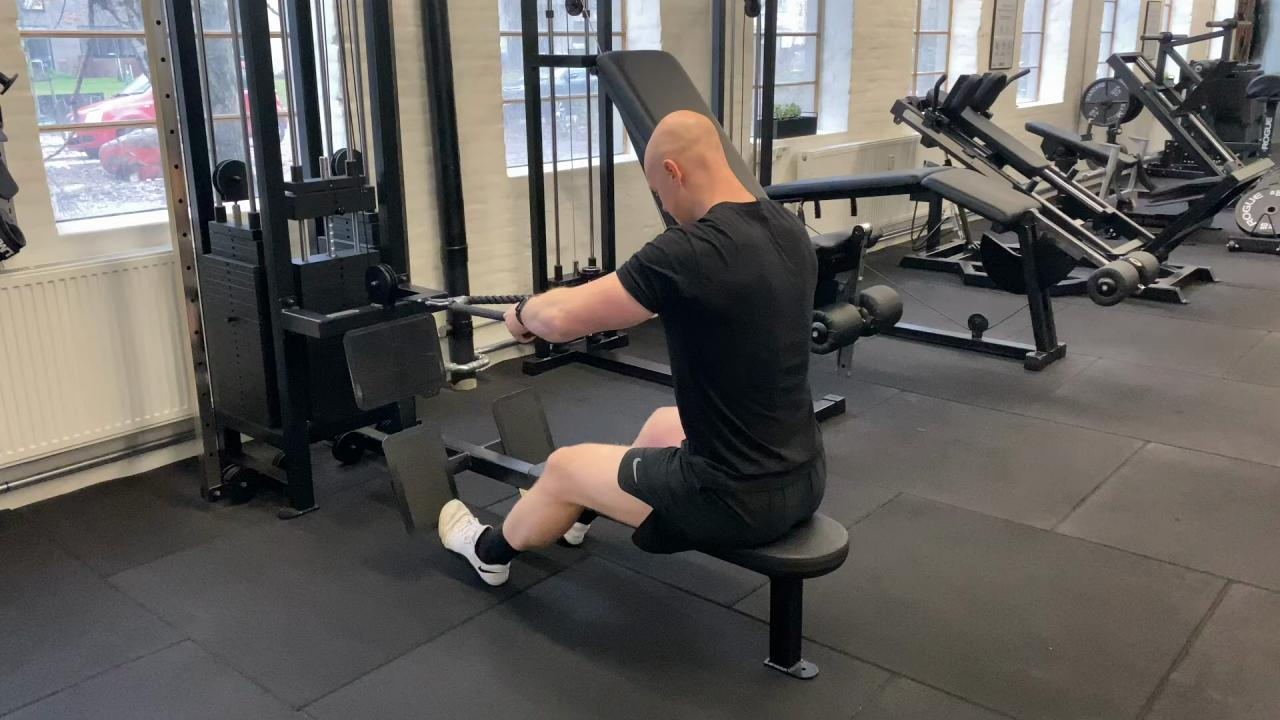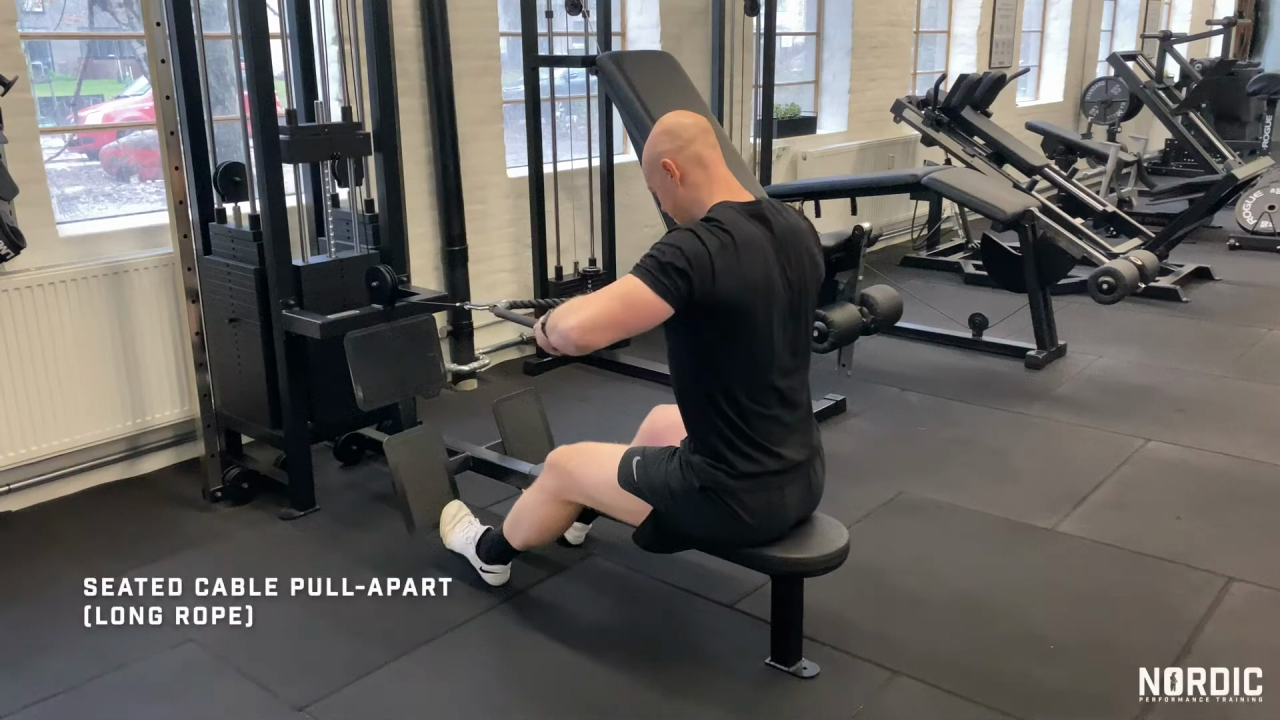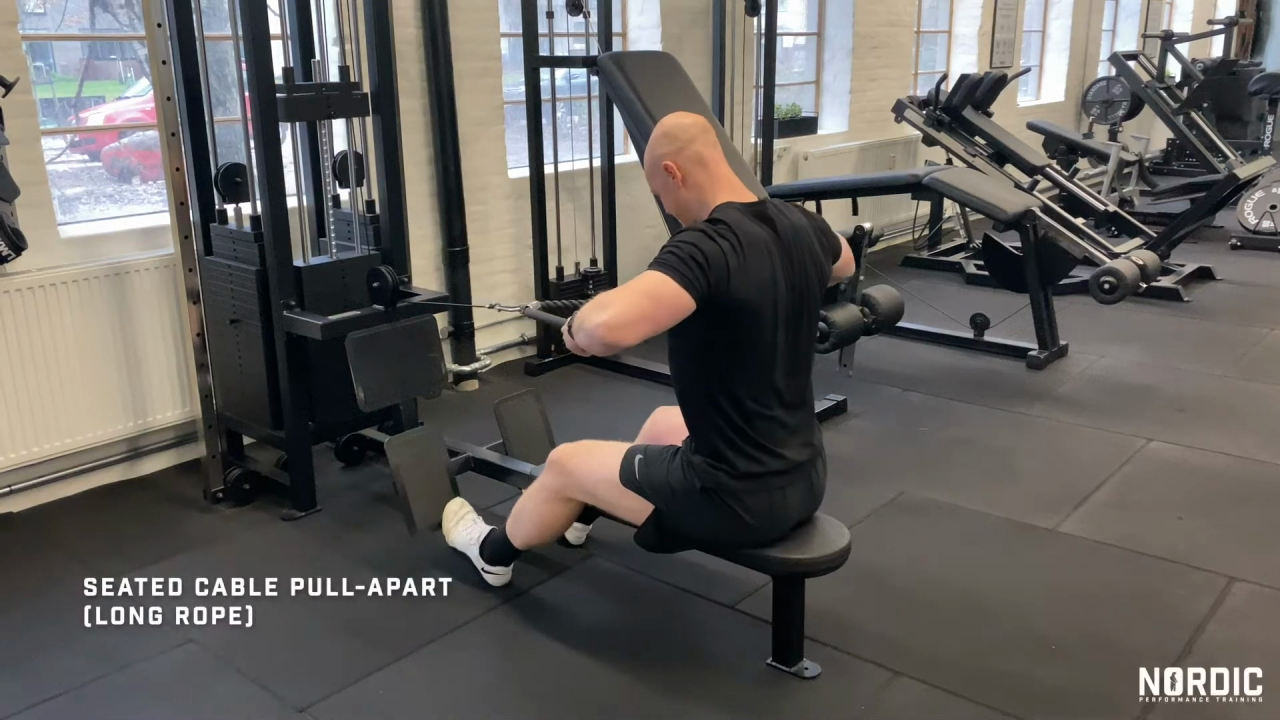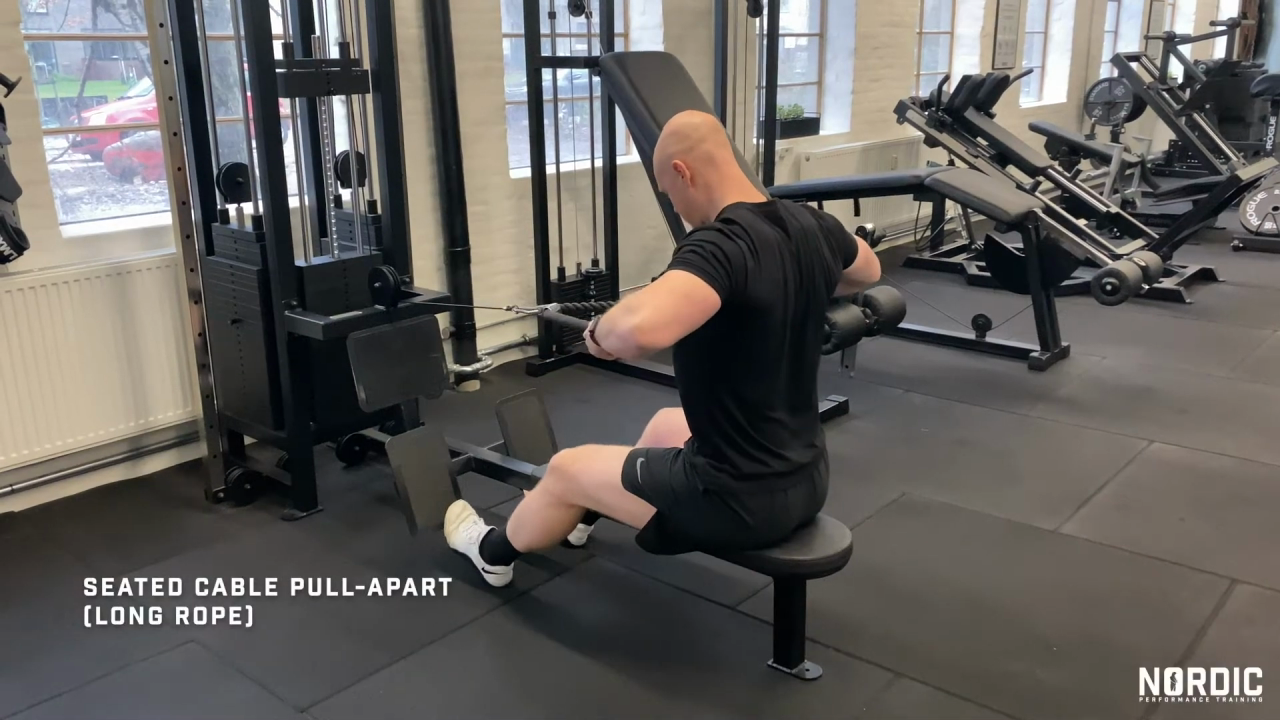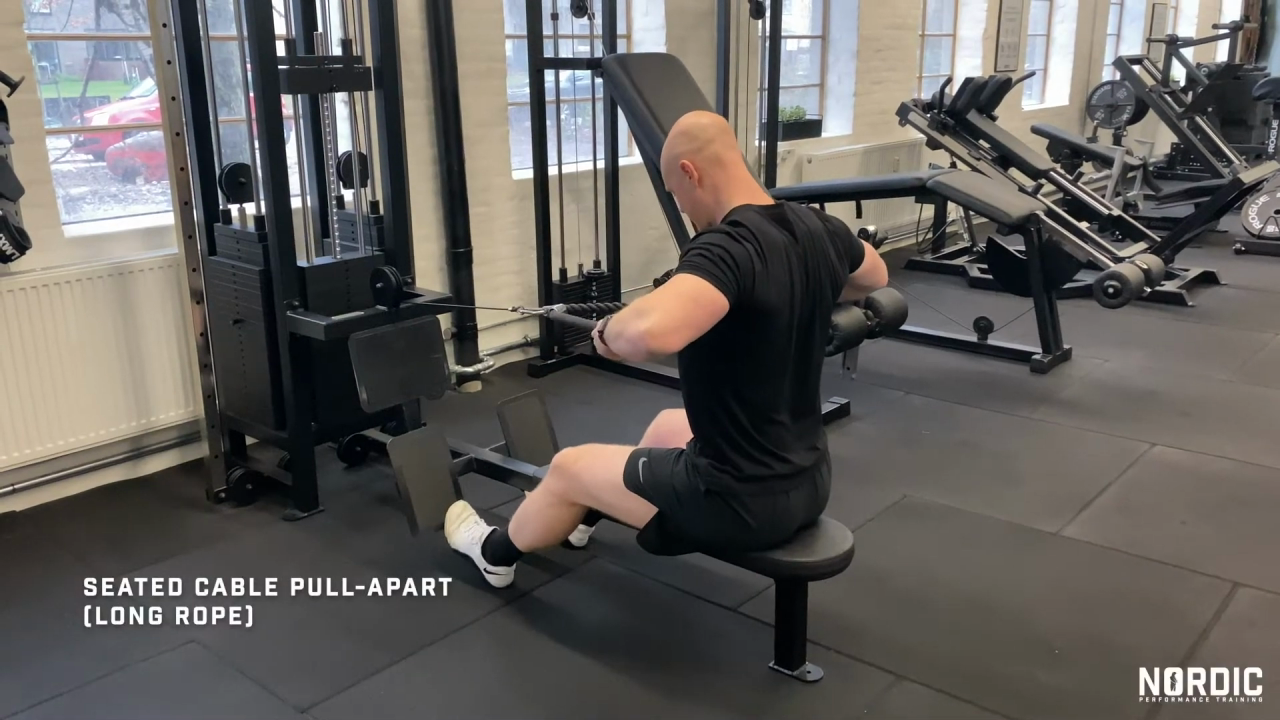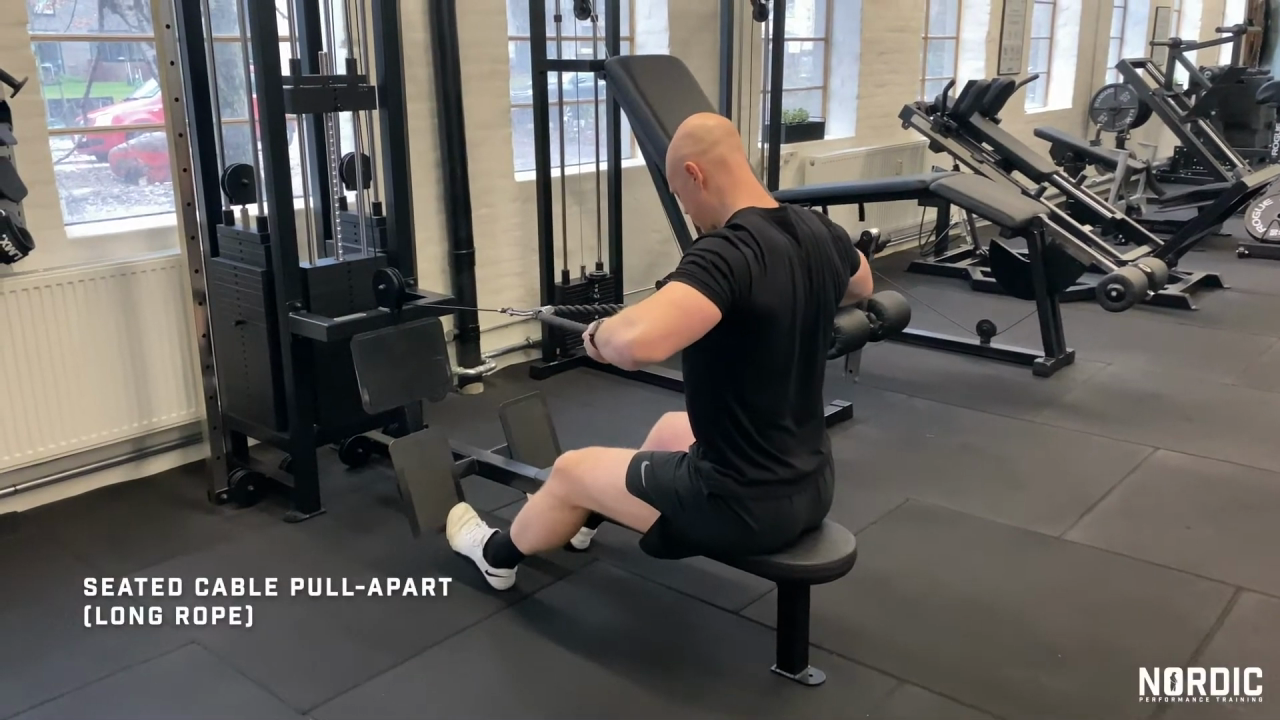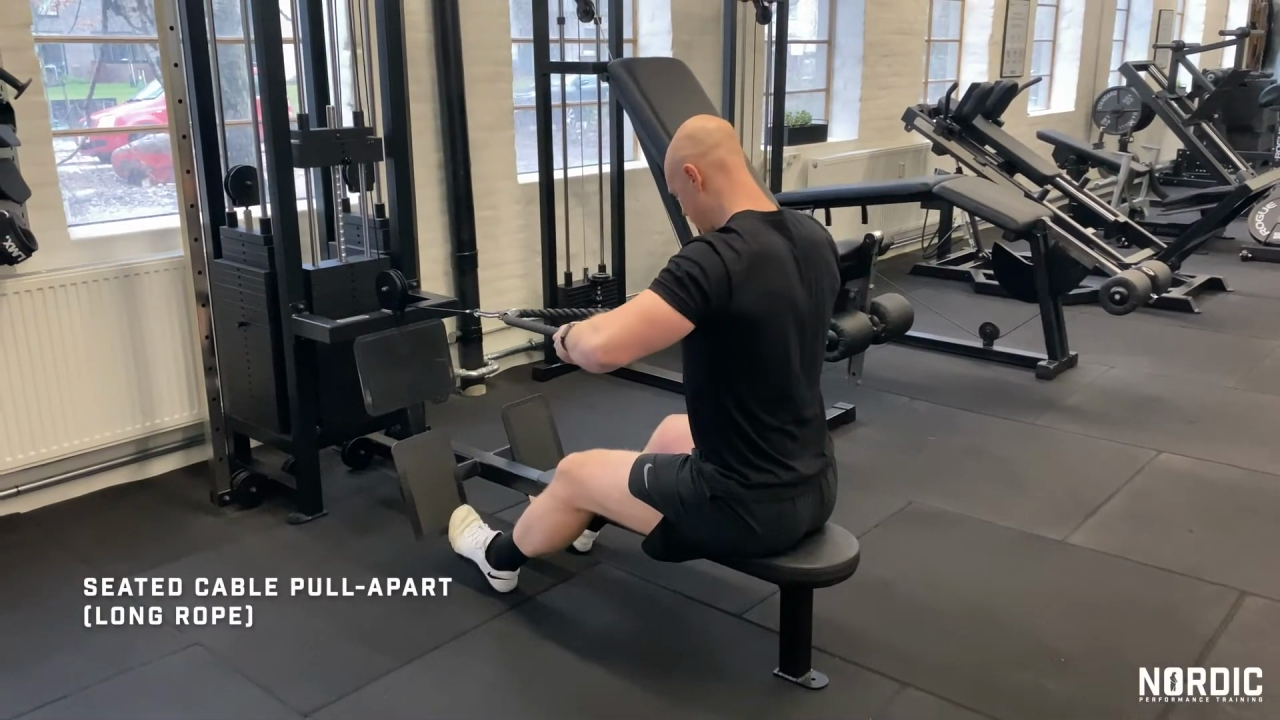
dt=0.5s
person 1, frame 1
left shoulder: (690, 251)
right shoulder: (787, 228)
left elbow: (561, 316)
left wrist: (522, 314)
left hip: (736, 499)
right hip: (803, 479)
left knee: (563, 468)
right knee: (664, 424)
left ankle: (489, 552)
right ankle: (577, 515)
person 1, frame 2
left shoulder: (697, 250)
right shoulder: (795, 228)
left elbow: (578, 330)
left wrist: (546, 325)
left hip: (735, 497)
right hip: (802, 478)
left knee: (564, 466)
right knee: (662, 422)
left ankle: (490, 552)
right ankle: (581, 515)
person 1, frame 3
left shoulder: (706, 247)
right shoulder: (802, 227)
left elbow: (607, 326)
right elbow: (844, 266)
left wrist: (575, 327)
left hip: (737, 498)
right hip: (804, 479)
left knee: (566, 463)
right knee: (665, 423)
left ankle: (492, 552)
right ankle: (581, 515)
person 1, frame 4
left shoulder: (720, 246)
right shoulder: (813, 227)
left elbow: (640, 328)
right elbow: (868, 271)
left wrist: (600, 332)
left hip: (739, 498)
right hip: (806, 480)
left knee: (567, 470)
right knee: (666, 424)
left ankle: (494, 552)
right ankle: (581, 515)
person 1, frame 5
left shoulder: (728, 248)
right shoulder: (820, 230)
left elbow: (650, 332)
right elbow: (875, 277)
left wrist: (608, 331)
left hip: (741, 501)
right hip: (808, 483)
left knee: (569, 468)
right knee: (668, 426)
left ankle: (495, 553)
right ankle: (582, 518)
person 1, frame 6
left shoulder: (728, 253)
right shoulder: (821, 234)
left elbow: (637, 342)
right elbow: (861, 287)
left wrist: (599, 334)
left hip: (743, 505)
right hip: (811, 487)
left knee: (571, 471)
right knee: (671, 429)
left ankle: (498, 556)
right ankle: (586, 520)
person 1, frame 7
left shoulder: (718, 259)
right shoulder: (813, 238)
left elbow: (601, 347)
left wrist: (569, 337)
left hip: (746, 507)
right hip: (814, 488)
left knee: (574, 474)
right knee: (673, 431)
left ankle: (499, 558)
right ankle: (586, 522)
